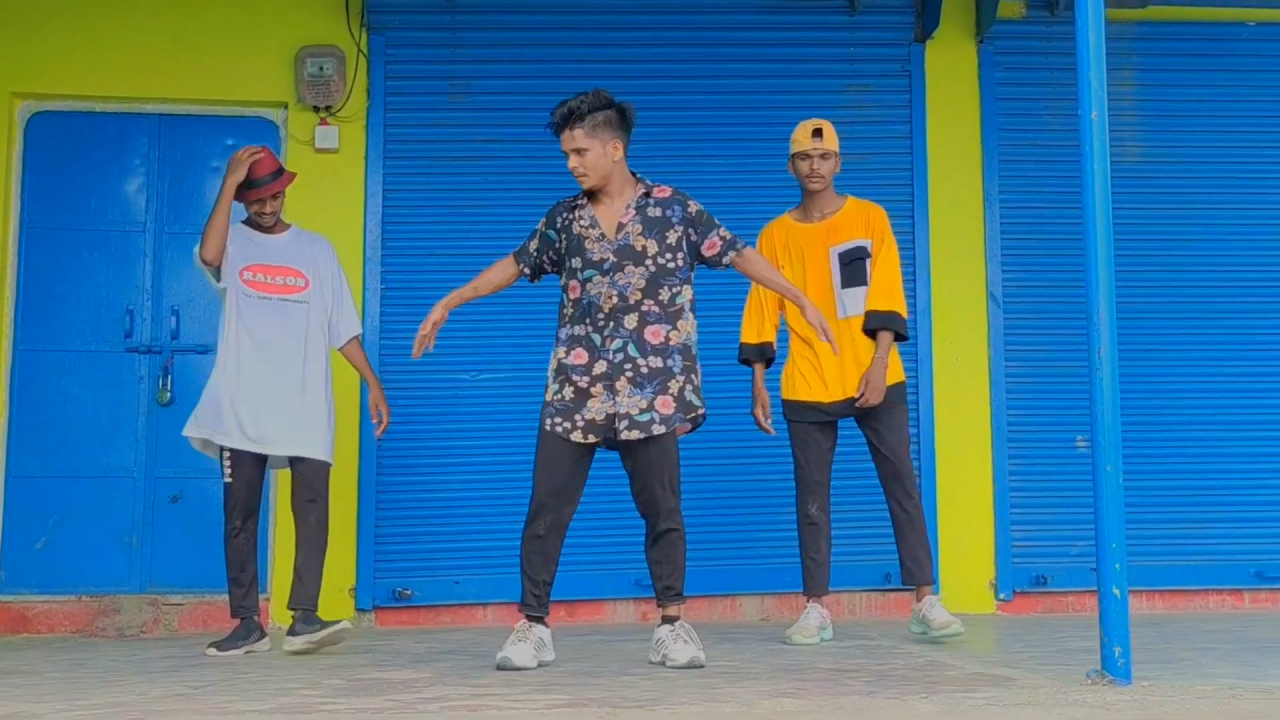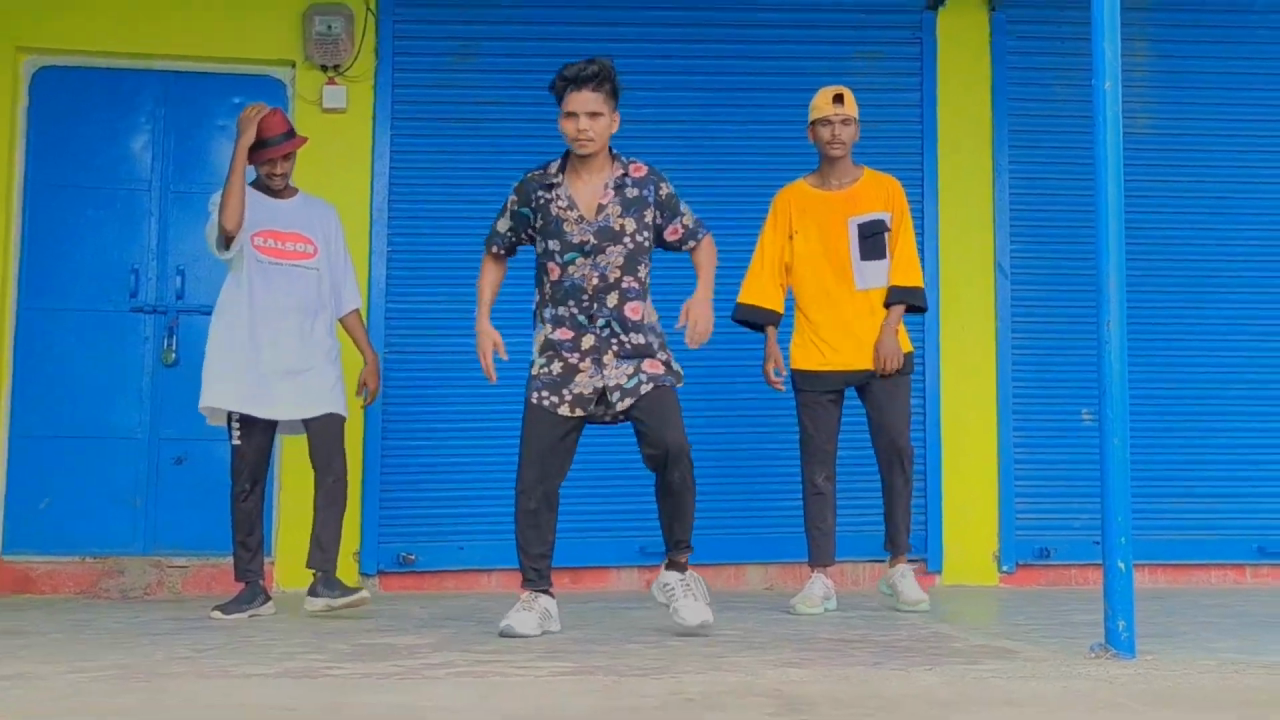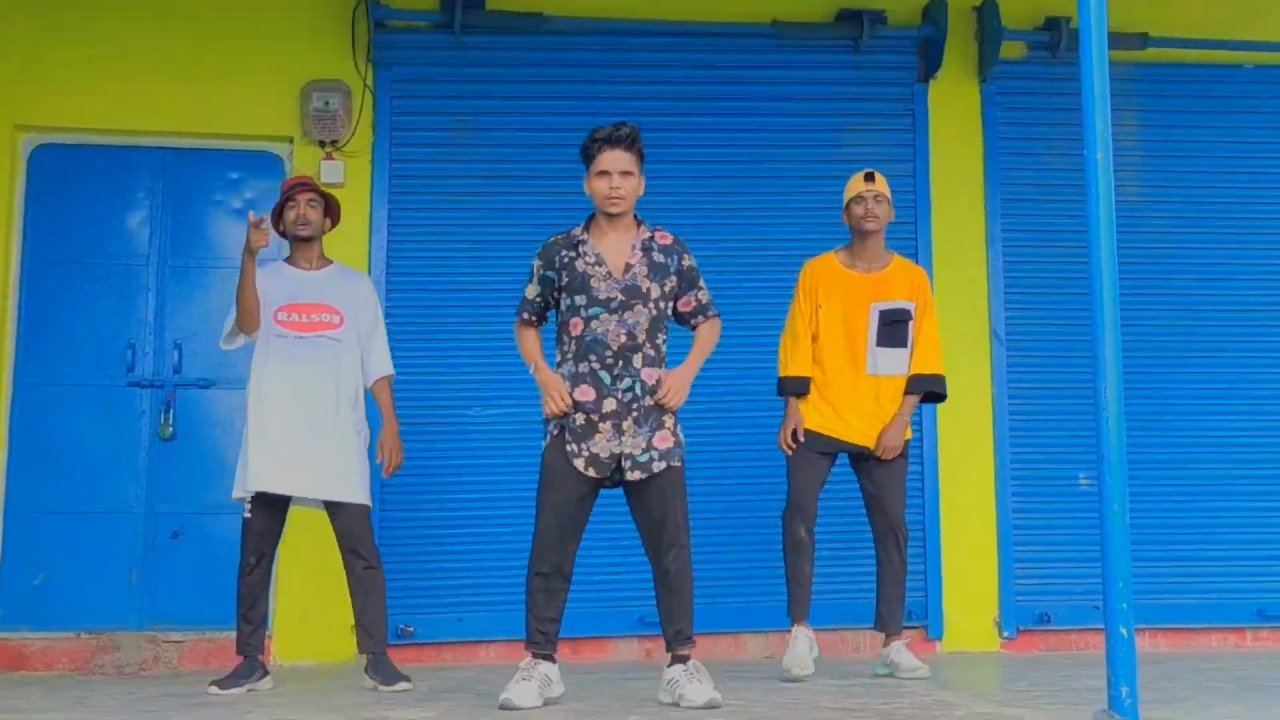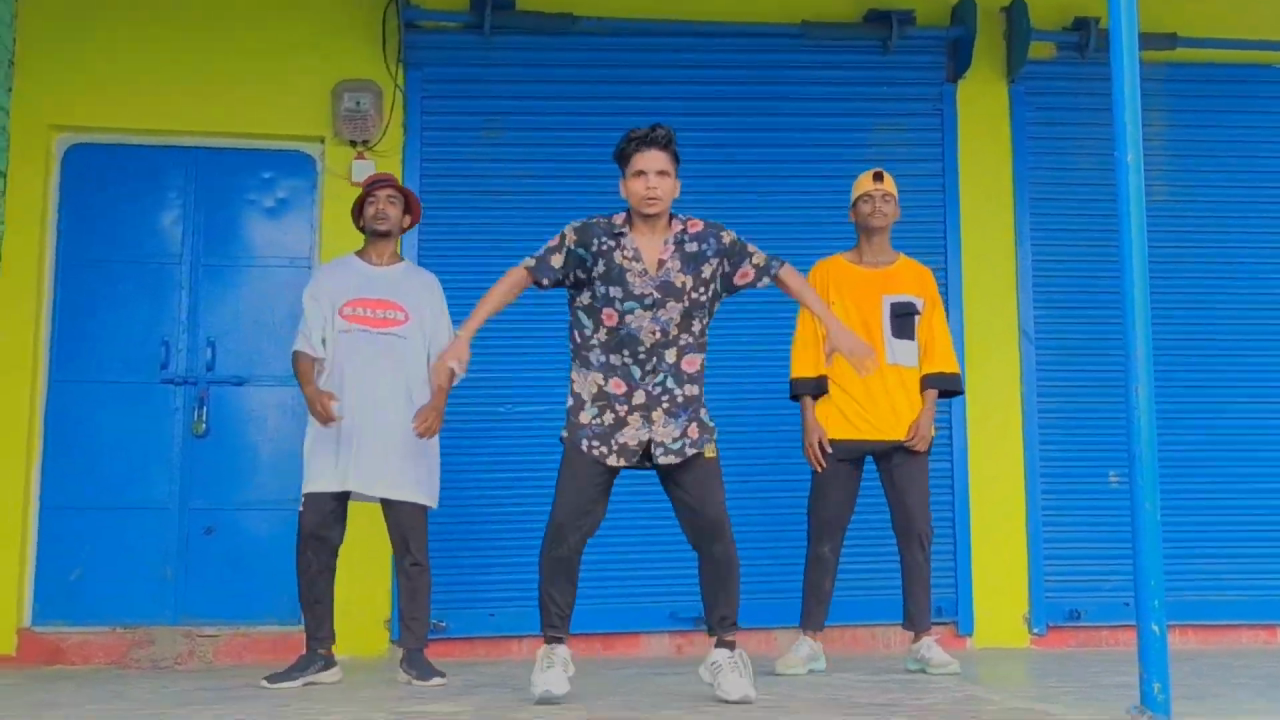
dt=0.3s
person 1, frame 1
left shoulder: (674, 208)
right shoulder: (563, 217)
left elbow: (738, 254)
right elbow: (517, 264)
left wrist: (802, 301)
right wrist: (446, 304)
left hip: (648, 386)
right hip: (574, 387)
left knee: (661, 509)
right knee: (546, 508)
left ankle: (671, 625)
right ankle: (533, 626)
person 1, frame 2
left shoulder: (647, 183)
right shoulder: (532, 188)
left elbow: (699, 240)
right elbow: (496, 254)
left wrist: (703, 292)
right wrist: (484, 320)
left hip: (635, 352)
right hip: (558, 358)
left knee: (671, 450)
right knee: (536, 481)
left ankle: (677, 570)
right ankle: (537, 595)
person 1, frame 3
left shoulder: (669, 251)
right shoulder: (557, 252)
left elbow: (708, 320)
right elbow: (527, 323)
left wrist: (687, 370)
right wrist: (543, 374)
left hip: (650, 424)
right hip: (577, 424)
left knee: (670, 546)
right knee: (552, 546)
left ankle: (681, 666)
right ankle: (540, 664)
person 1, frame 4
left shoulder: (711, 240)
right shoulder: (590, 238)
left elbow: (772, 271)
right elbow: (523, 275)
left wrist: (835, 325)
right wrist: (463, 335)
left hip: (682, 419)
right hip: (600, 415)
left knee: (712, 533)
right knee: (565, 533)
left ankle: (723, 653)
right ankle: (555, 651)
person 2, frame 1
left shoulder: (870, 217)
right shoulder: (775, 235)
left elbow: (887, 296)
right elbow: (762, 313)
left wrist: (880, 362)
right wrist: (758, 384)
left hip: (874, 377)
right hip: (807, 386)
left knee: (902, 481)
right knee: (811, 494)
left ankle: (925, 600)
right ankle: (816, 608)
person 2, frame 2
left shoulder: (888, 190)
right shoulder: (790, 200)
left elbow: (904, 265)
right elbow: (769, 273)
left wrist: (892, 328)
right wrist: (770, 344)
left hip: (882, 348)
right hip: (816, 356)
left knee: (896, 451)
right knee: (818, 463)
left ankle: (899, 569)
right ankle: (820, 578)
person 2, frame 3
left shoulder: (912, 278)
right shoulder: (817, 272)
left elbow: (924, 355)
right elbow: (797, 344)
left wrist: (902, 419)
right wrist: (792, 410)
left hip: (884, 428)
right hip: (820, 421)
left knee: (892, 529)
right knee: (798, 513)
left ankle: (893, 644)
right ankle: (801, 632)
person 2, frame 4
left shoulder: (920, 277)
right shoulder: (826, 273)
left elbow: (935, 353)
right elbow: (808, 352)
left wrist: (927, 414)
right wrist: (809, 418)
left hip: (903, 427)
right hip: (838, 428)
left knee: (915, 528)
right knee: (825, 531)
left ankle: (922, 641)
right ankle: (810, 640)
person 3, frame 1
left shoulder: (317, 248)
right shoulder: (229, 241)
left elbow: (343, 326)
right elbow: (207, 257)
left wrist: (372, 384)
right wrist: (228, 185)
left hip: (306, 406)
right hip: (242, 404)
left knee: (311, 504)
right knee: (240, 512)
left ankle: (304, 617)
right ankle: (248, 622)
person 3, frame 2
left shoulder: (322, 214)
right shoulder: (235, 203)
left elbow: (344, 295)
right elbow: (226, 233)
left wrist: (369, 356)
right wrist: (242, 147)
left hip: (314, 366)
right hip: (250, 368)
left knee: (331, 462)
right knee: (247, 476)
left ankle: (323, 580)
right ankle: (252, 587)
person 3, frame 3
left shoulder: (356, 285)
right shoulder: (263, 279)
left elbow: (376, 363)
right elbow: (246, 328)
left wrist: (390, 425)
right wrist: (249, 253)
left hip: (339, 442)
right hip: (273, 440)
left knee: (361, 548)
right knee: (255, 550)
left ankle: (377, 658)
right ankle: (251, 661)
person 3, frame 4
left shoulder: (425, 286)
right shoulder: (329, 277)
left elbow: (447, 356)
right elbow: (305, 348)
left wrist: (438, 397)
right wrist: (311, 390)
left hip: (403, 437)
right hip: (338, 433)
left knee: (411, 543)
right knee: (317, 537)
left ankle: (414, 653)
right ankle: (319, 653)
